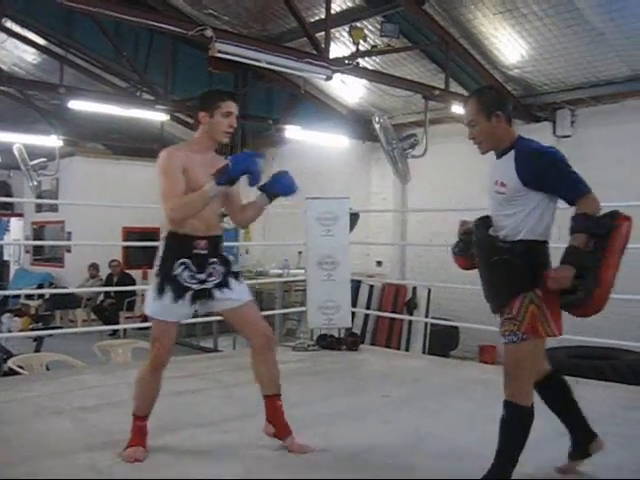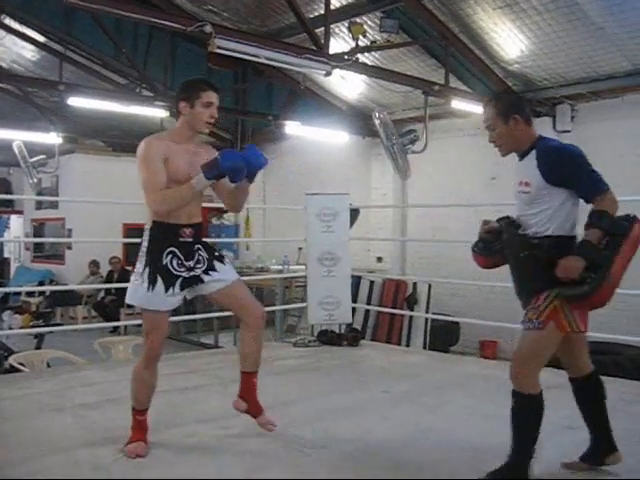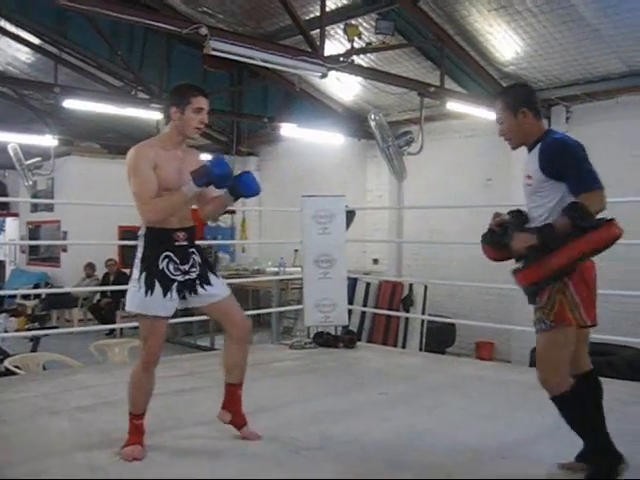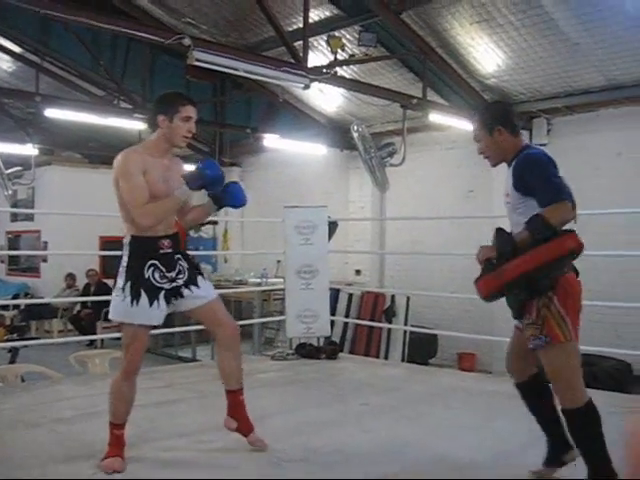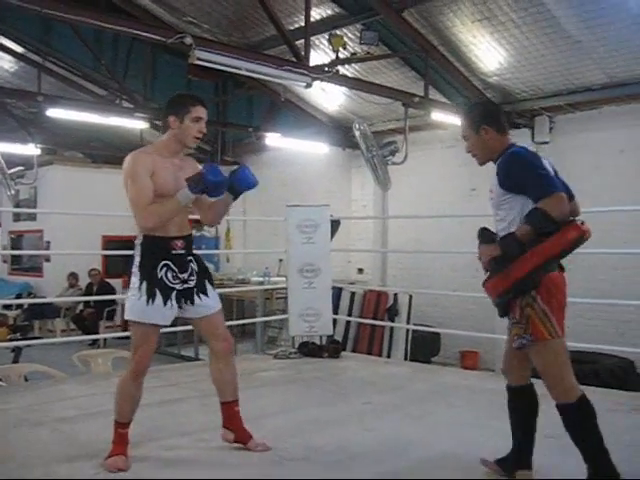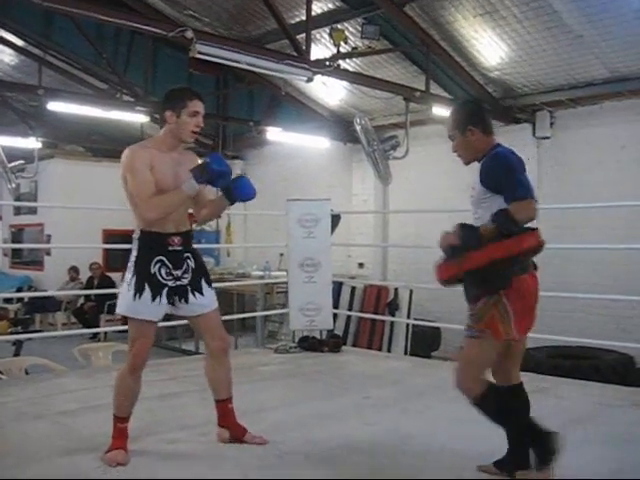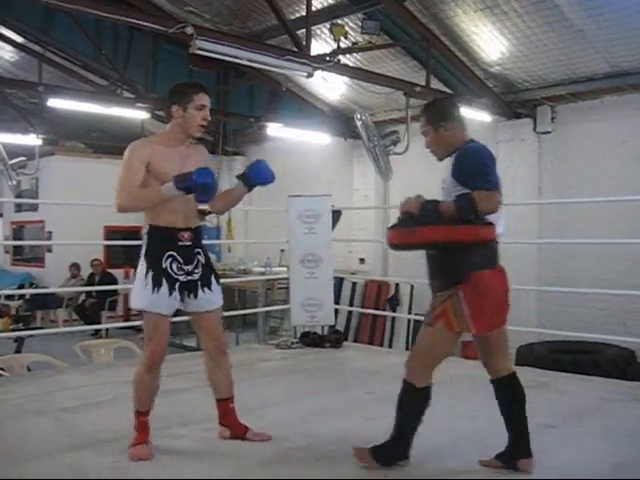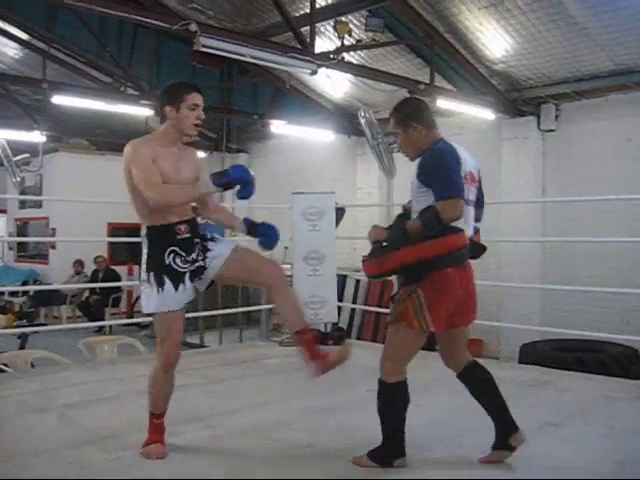
dt=0.2s
person 1, frame 1
left shoulder: (537, 156)
right shoulder: (501, 160)
left elbow: (589, 205)
left wrist: (570, 263)
right wrist: (478, 228)
left hip: (528, 284)
right hip: (508, 281)
left knee: (516, 384)
right knee: (535, 369)
right ankle: (584, 438)
person 1, frame 2
left shoulder: (558, 154)
right shoulder: (525, 161)
left elbow: (607, 202)
left wrist: (583, 257)
left hip: (557, 280)
right hip: (539, 280)
left knee: (522, 372)
right knee: (577, 365)
right ankle: (604, 447)
person 1, frame 3
left shoulder: (559, 146)
right shoulder: (541, 152)
left elbow: (595, 200)
left wrist: (539, 237)
right wrist: (513, 221)
left hip: (563, 274)
left knee: (553, 376)
right knee: (577, 366)
person 1, frame 4
left shoulder: (530, 162)
right shoulder: (532, 163)
left elbow: (559, 214)
right elbow: (564, 213)
left wrist: (502, 249)
right wrist: (510, 244)
left hip: (548, 288)
left knee: (567, 388)
right knee: (518, 365)
right ankle: (559, 447)
person 1, frame 5
left shoulder: (515, 160)
right shoulder: (530, 160)
left elbow: (554, 205)
right elbow: (571, 208)
left wrist: (504, 245)
left hip: (532, 286)
right hip: (532, 281)
left knee: (560, 384)
right knee: (515, 373)
person 1, frame 6
left shoulder: (498, 161)
right shoulder: (503, 162)
left elbow: (525, 211)
left wrist: (465, 237)
right wrist: (471, 235)
left hip: (502, 288)
right hip: (513, 281)
left knee: (468, 379)
right knee: (505, 375)
left ankle: (538, 440)
person 1, frame 7
left shoulder: (472, 155)
right shoulder: (476, 157)
left elbow: (489, 202)
left wrist: (426, 208)
right wrist: (432, 210)
left hip: (465, 281)
right hip: (488, 273)
left knee: (418, 367)
right knee: (498, 366)
left ankle: (394, 450)
right ankle: (519, 451)
person 1, frame 8
left shoulder: (436, 157)
right shoulder: (465, 158)
left elbow: (449, 210)
right elbow: (472, 215)
left wrist: (394, 233)
left hip: (429, 276)
right hip: (457, 271)
left knee: (391, 365)
right knee: (457, 358)
left ankle: (391, 450)
right ankle: (507, 432)
person 2, frame 1
left shoulder: (224, 164)
right shoulder: (173, 157)
left elbow: (241, 220)
right elbow: (175, 211)
left wrist: (267, 194)
right wrist: (218, 182)
left hip: (215, 260)
right hip: (178, 259)
left knee: (262, 337)
right knee: (158, 357)
left ankle: (278, 424)
right ankle: (138, 434)
person 2, frame 2
left shoulder: (209, 152)
right shoulder: (154, 147)
left elbow: (233, 204)
right elbow: (159, 203)
left wrist: (245, 174)
right wrist: (205, 177)
left hip: (199, 247)
right hip: (163, 249)
left knee: (254, 315)
right knee: (153, 348)
left ankle: (247, 398)
right ankle: (139, 430)
person 2, frame 3
left shoulder: (194, 158)
right shoulder: (142, 154)
left elbow: (207, 210)
right elbow: (152, 213)
left wrist: (233, 191)
right wrist: (196, 183)
left hip: (190, 251)
right hip: (157, 254)
left knee: (240, 326)
right knee: (151, 353)
left ankle: (232, 407)
right ankle: (135, 433)
person 2, frame 4
left shoulder: (176, 165)
right shoulder: (129, 160)
right elbow: (144, 217)
left wrist: (216, 199)
right wrist: (188, 187)
left hip: (176, 259)
right hip: (143, 262)
left knee: (228, 331)
right knee: (132, 362)
left ankle: (238, 417)
right ankle: (116, 444)
person 2, frame 5
left shoulder: (192, 166)
right shoulder: (139, 161)
left elbow: (209, 218)
right elbow: (147, 218)
left wrist: (231, 192)
right wrist: (189, 190)
left hip: (188, 260)
right hip: (154, 262)
left knee: (223, 344)
right knee: (140, 362)
left ankle: (233, 426)
right ankle: (119, 443)
person 2, frame 6
left shoulder: (190, 161)
right shoulder: (138, 155)
left elbow: (205, 214)
right elbow: (149, 211)
left wrist: (228, 194)
right wrist: (192, 182)
left hip: (186, 256)
right hip: (151, 258)
left knee: (219, 343)
right knee: (138, 358)
left ankle: (228, 424)
right ankle: (119, 438)
person 2, frame 7
left shoulder: (199, 155)
right shoulder: (142, 150)
left elbow: (216, 202)
right elbow: (123, 201)
left wrist: (245, 184)
right wrist: (174, 186)
left hip: (195, 251)
right hip: (160, 253)
left knee: (216, 344)
right knee: (156, 352)
left ankle: (229, 422)
right ankle: (141, 432)
person 2, frame 8
left shoulder: (190, 156)
right shoulder: (139, 150)
right elbow: (158, 197)
left wrist: (247, 225)
right wrist: (215, 182)
left hip: (199, 240)
right hip: (163, 250)
left knee: (271, 272)
right knee: (168, 353)
left ankle: (313, 354)
right ankle: (155, 432)
